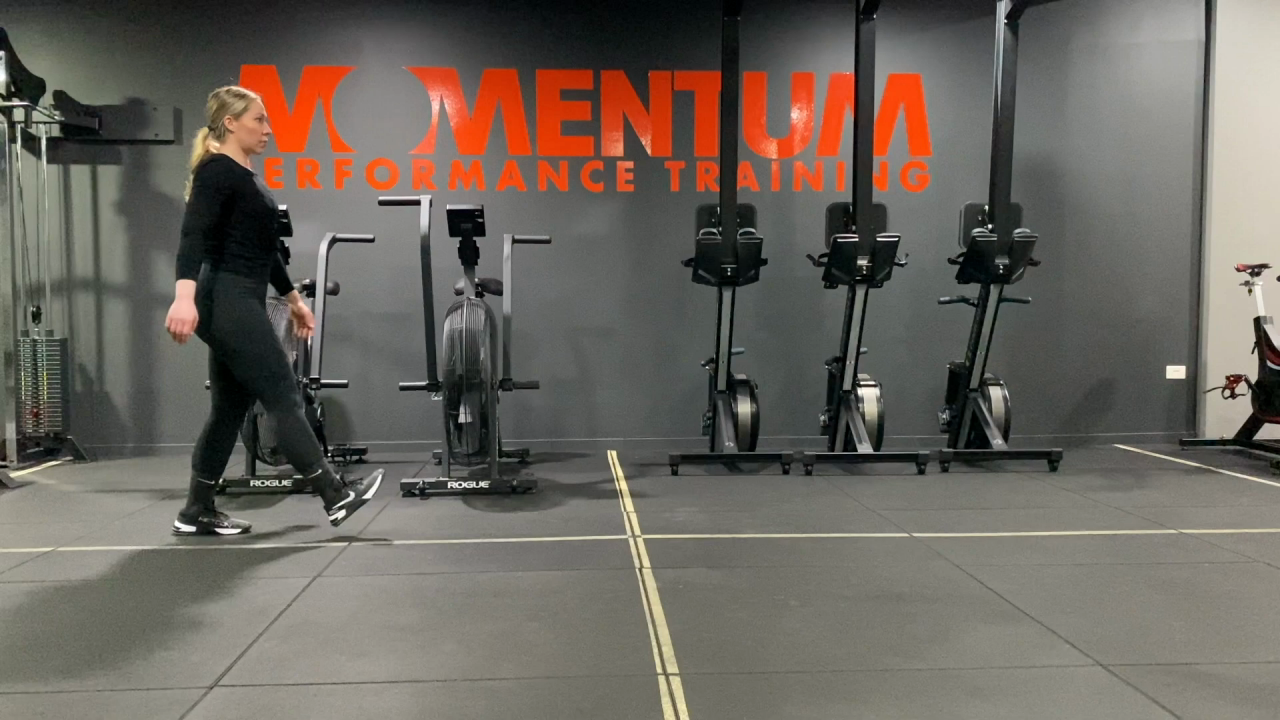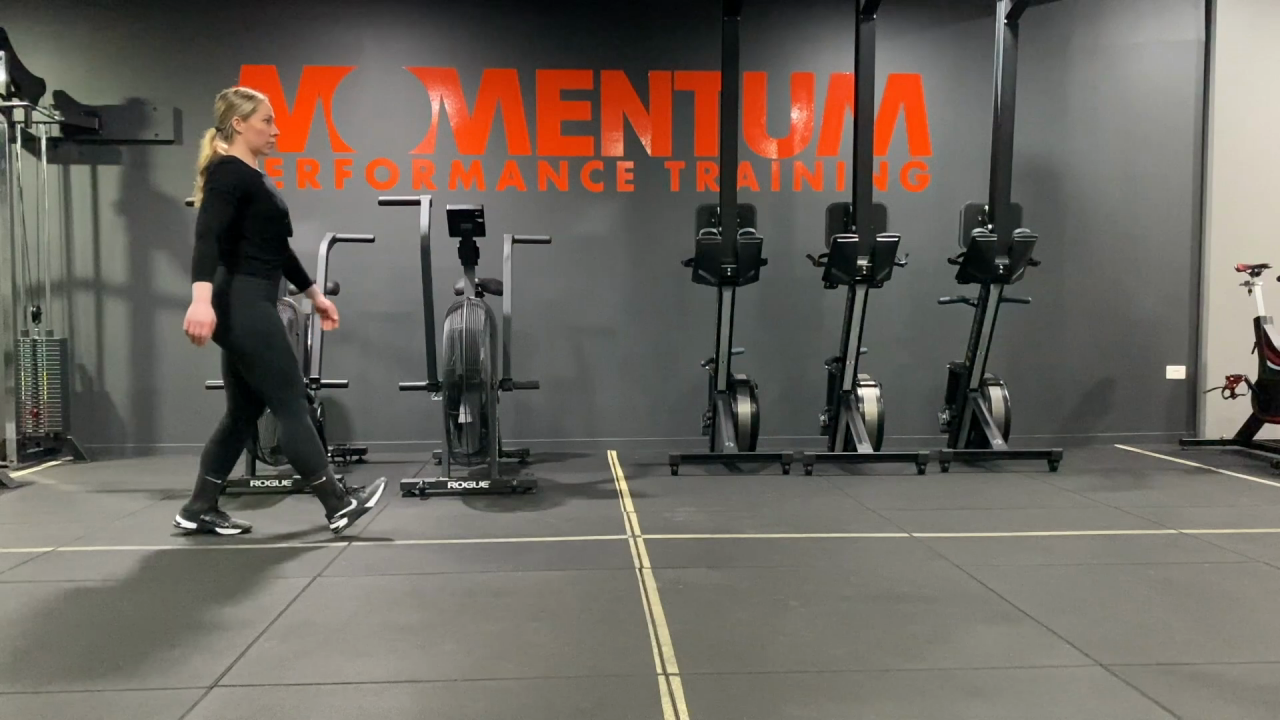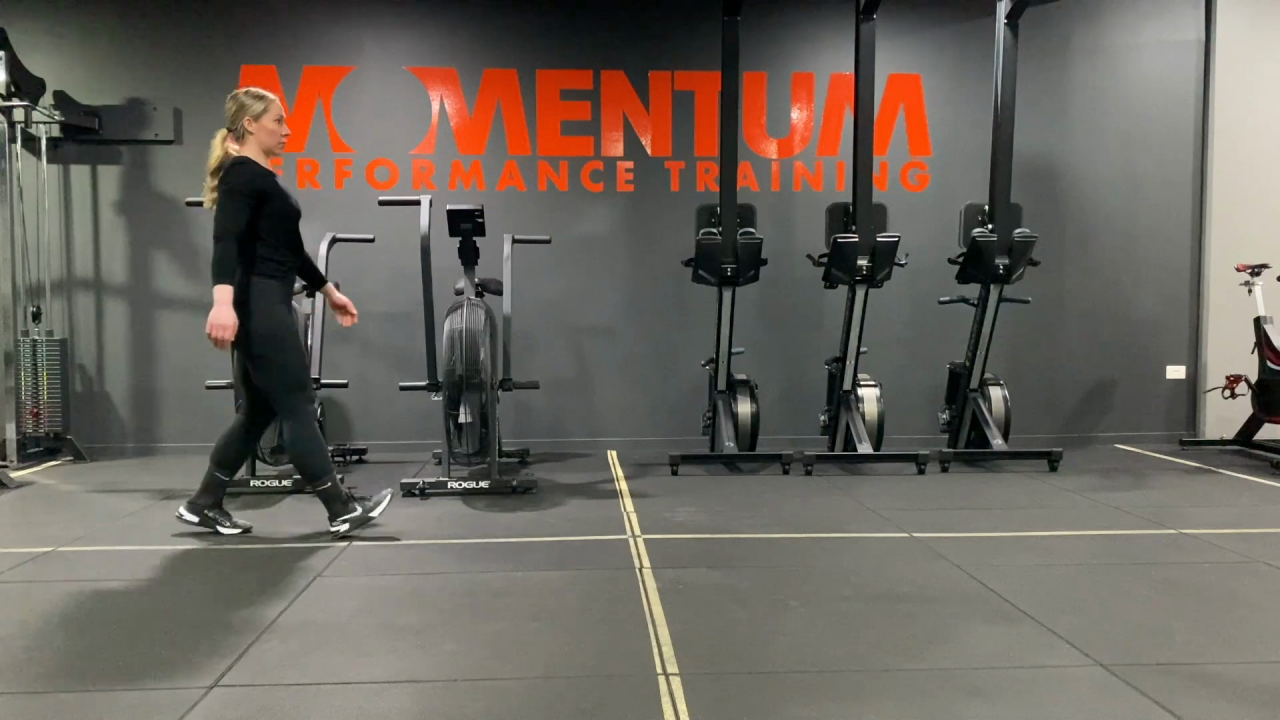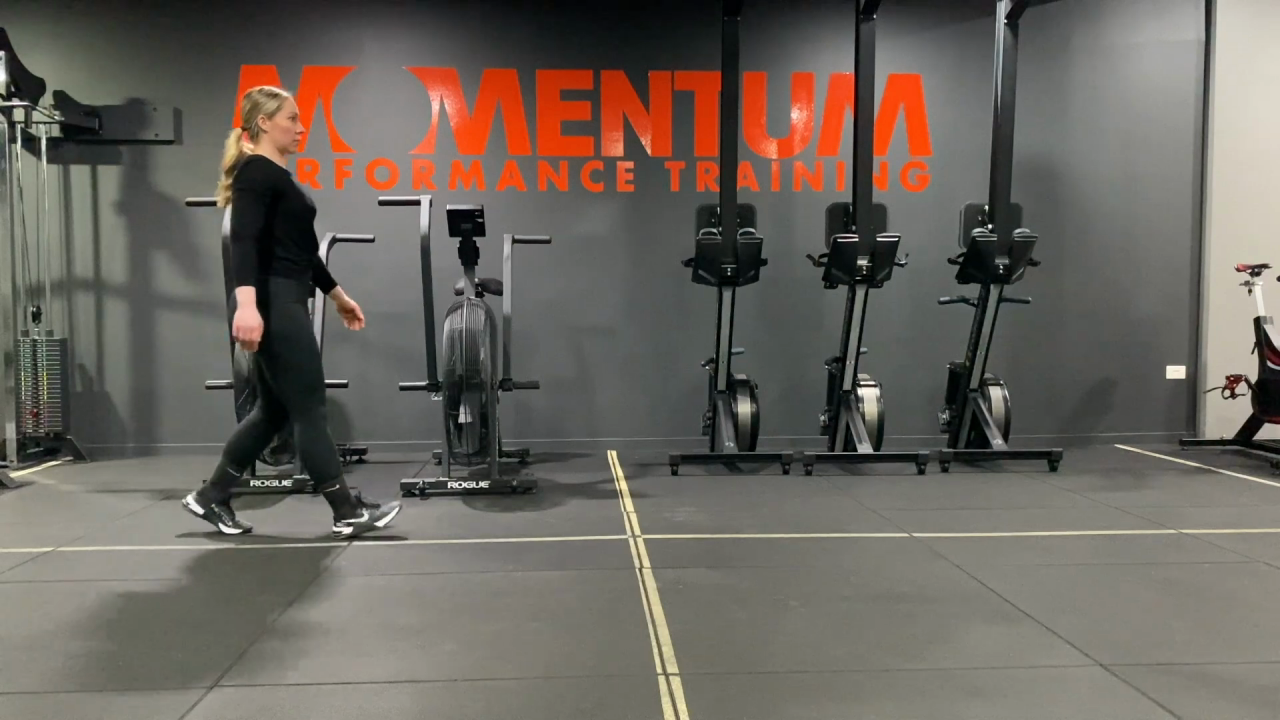
dt=0.1s
person 1, frame 1
left shoulder: (243, 175)
right shoulder: (217, 171)
left elbow: (262, 246)
right elbow: (193, 236)
left wrist: (293, 297)
right wrist: (184, 295)
left hip: (239, 302)
right hip: (226, 302)
left knee: (230, 408)
right knee: (283, 397)
left ankle: (196, 510)
right ankle: (337, 496)
person 1, frame 2
left shoulder: (251, 176)
right shoulder: (228, 173)
left elbow: (275, 247)
right elbow: (207, 239)
left wrist: (313, 293)
right wrist: (201, 299)
left hip: (252, 305)
right hip: (242, 306)
left knee: (245, 410)
right knee: (291, 402)
left ankle: (200, 508)
right ankle: (340, 504)
person 1, frame 3
left shoulder: (262, 176)
right shoulder: (241, 174)
left elbow: (286, 246)
right elbow: (226, 242)
left wrist: (327, 290)
right wrist: (222, 301)
left hip: (267, 305)
right hip: (255, 306)
left knee: (259, 410)
right knee: (296, 405)
left ankle: (203, 503)
right ankle: (343, 510)
person 1, frame 4
left shoulder: (275, 175)
right shoulder: (256, 173)
left elbow: (299, 247)
right elbow: (244, 243)
left wrist: (336, 294)
right wrist: (247, 304)
left hip: (285, 304)
right hip: (273, 305)
left knee: (275, 409)
right knee: (309, 406)
left ankle: (211, 496)
right ankle: (349, 513)
